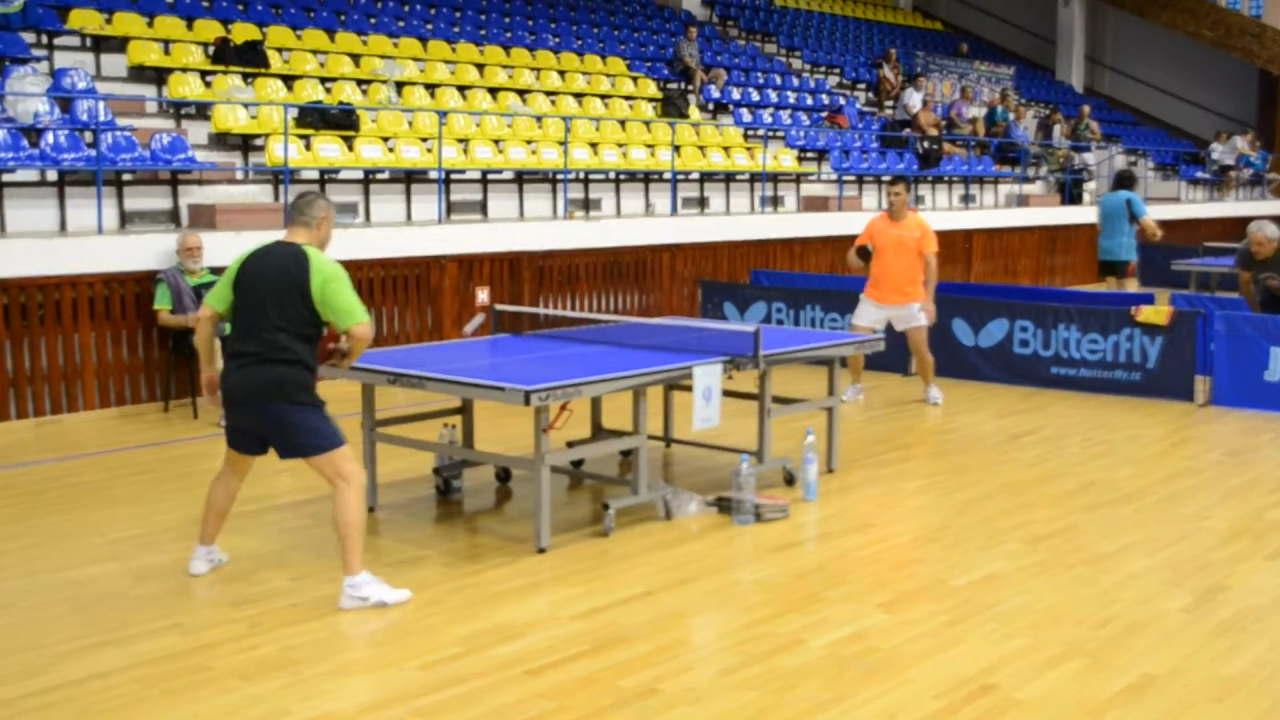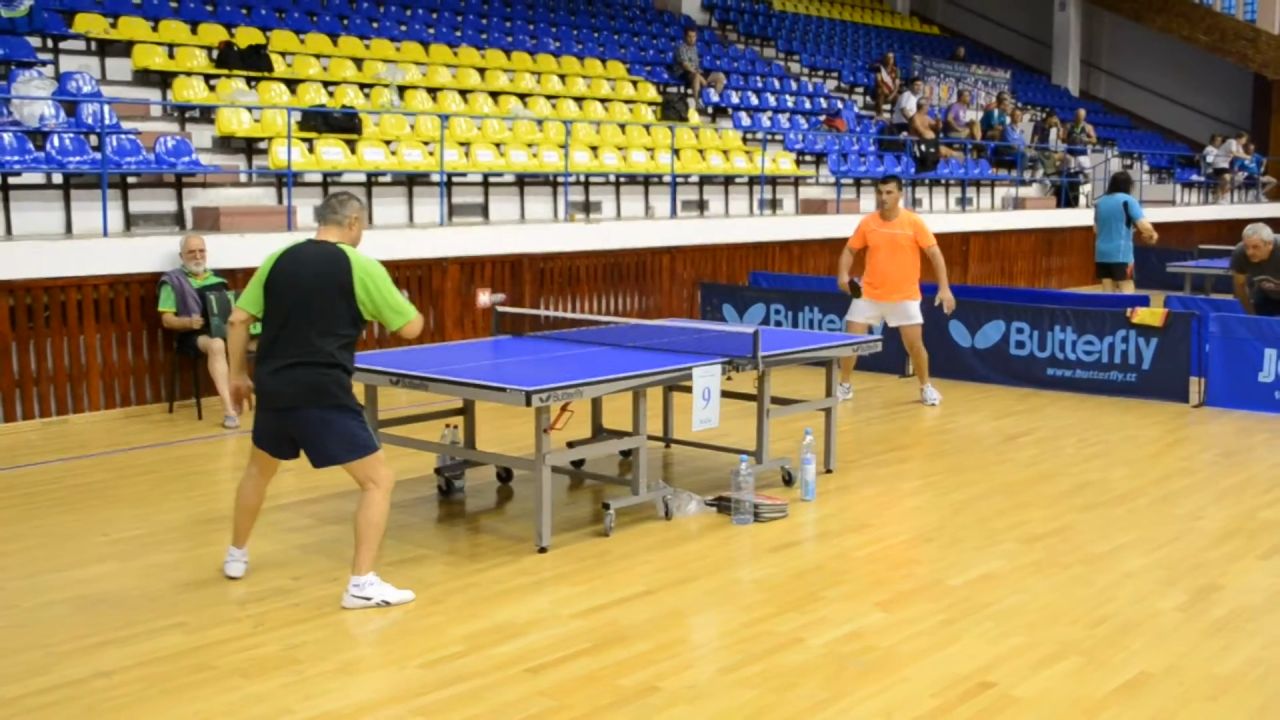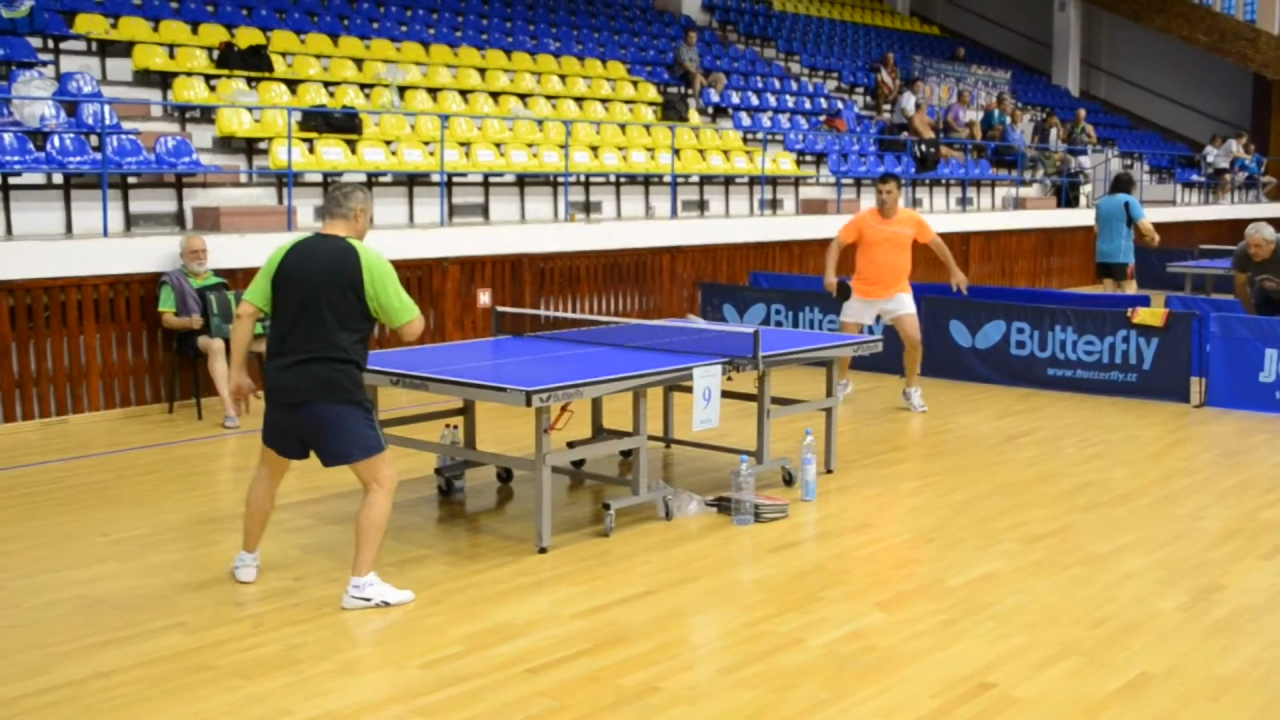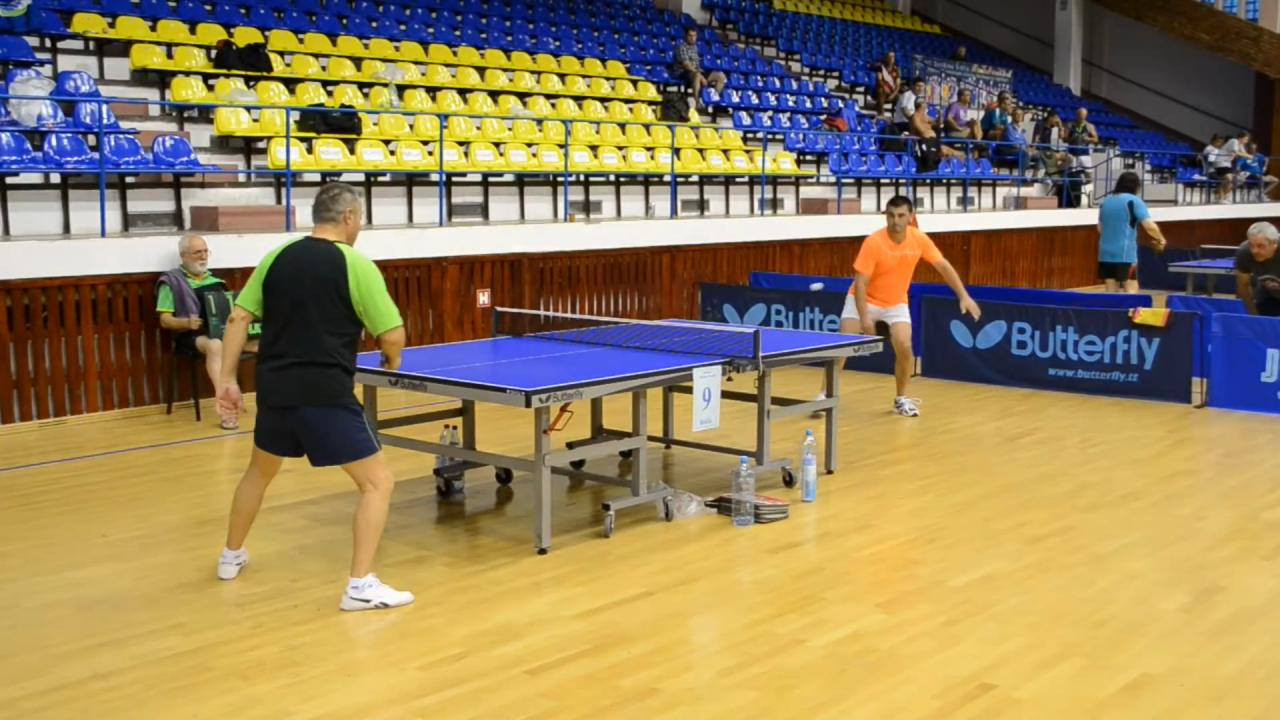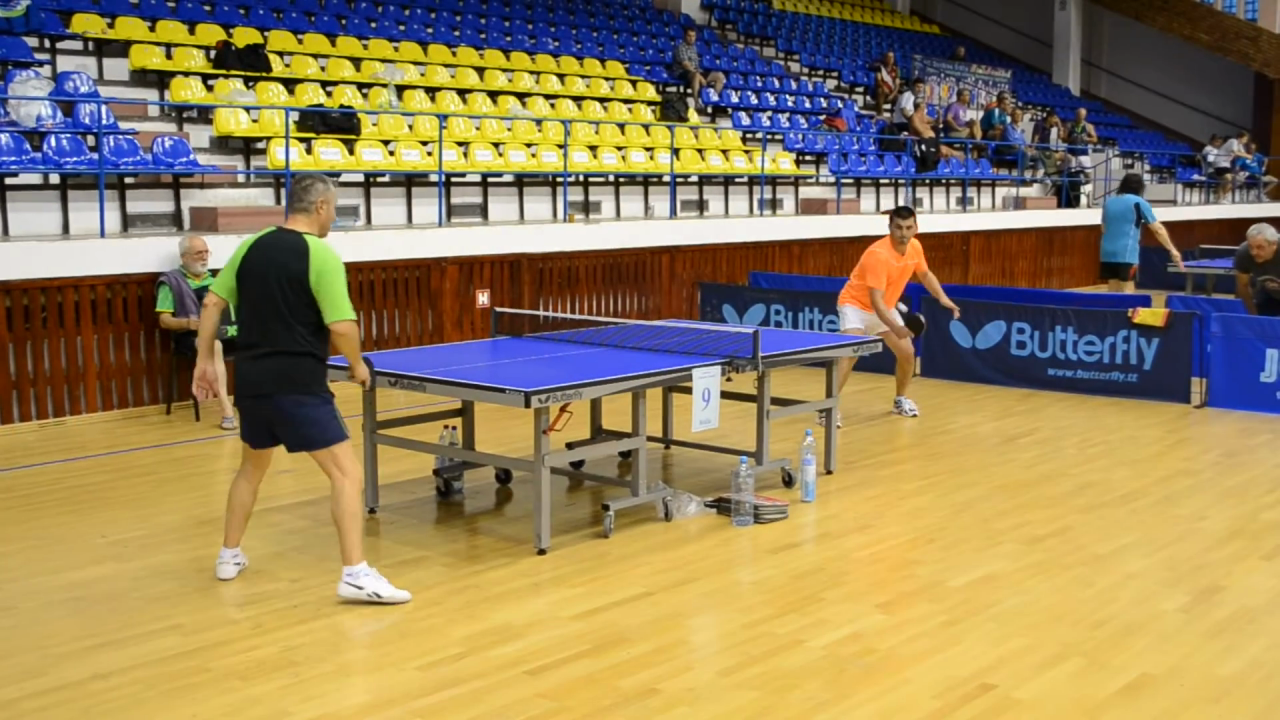
dt=0.2s
person 1, frame 1
left shoulder: (249, 259)
right shoulder: (323, 268)
left elbow: (205, 316)
right elbow: (361, 332)
left wrist: (208, 367)
right wrist: (353, 351)
left hip: (240, 390)
right hip: (287, 393)
left knee: (233, 470)
right knee: (349, 478)
left ankle: (204, 554)
right ankle: (357, 583)
person 1, frame 2
left shoulder: (278, 260)
right shoulder: (361, 266)
left elbow: (238, 320)
right elbow: (411, 327)
left wrist: (237, 373)
right wrist: (397, 309)
left hip: (273, 392)
right hip: (324, 397)
left knee: (258, 470)
right knee: (378, 480)
left ankle: (236, 555)
right ankle: (361, 583)
person 1, frame 3
left shoulder: (286, 254)
right shoulder: (368, 261)
left elbow: (245, 313)
right elbow: (412, 330)
left wrist: (238, 371)
right wrist: (395, 313)
left hip: (283, 388)
right hip: (335, 392)
left knee: (269, 471)
right knee: (382, 481)
left ankle: (246, 560)
right ankle: (362, 584)
person 1, frame 4
left shoulder: (278, 257)
right shoulder: (356, 265)
left elbow: (238, 318)
right elbow: (391, 335)
left wrist: (227, 377)
right wrist: (394, 358)
left hip: (275, 391)
right hip: (325, 396)
left knee: (259, 470)
right knee: (378, 482)
left ankle: (231, 556)
right ankle: (361, 585)
person 1, frame 5
left shoulder: (252, 247)
right shoulder: (322, 256)
left elbow: (212, 304)
right elbow: (341, 327)
left wrist: (204, 360)
right wrist: (358, 366)
left hip: (251, 382)
right hip: (299, 384)
left knee: (251, 467)
right knee: (346, 473)
left ankle: (230, 555)
right ankle: (357, 574)
person 2, frame 1
left shoulder: (921, 226)
right shoulder: (875, 224)
left elbow: (931, 263)
right elbow: (854, 251)
left wrist: (929, 298)
right wrist: (853, 260)
left hip: (910, 300)
right hip: (874, 298)
left knee: (920, 349)
left ankle: (930, 387)
right ankle: (855, 385)
person 2, frame 2
left shoulder: (914, 222)
right shoulder: (867, 223)
left elbow: (935, 254)
right elbow: (849, 250)
left wrist: (944, 287)
right wrist: (843, 275)
left hip: (904, 297)
right hip: (869, 295)
left knee: (915, 347)
left ankle: (926, 385)
right ankle: (844, 386)
person 2, frame 3
left shoulder: (913, 220)
right shoulder: (862, 220)
left elbow: (936, 243)
right elbow: (836, 244)
left wrist: (954, 271)
right wrist: (830, 274)
left hip: (897, 293)
right hip: (862, 293)
left knee: (914, 339)
left ankle: (911, 389)
right ankle: (842, 382)
person 2, frame 4
left shoulder: (920, 239)
right shoulder: (873, 242)
left elbow: (943, 266)
right elbow: (860, 283)
left wrist: (964, 296)
right wrist: (863, 318)
left hip: (895, 302)
right hip: (863, 299)
left knee: (905, 348)
left ankle: (901, 398)
person 2, frame 5
left shoulder: (915, 247)
right shoulder: (878, 254)
left elbow: (925, 273)
right elbow: (876, 299)
left wrist: (943, 298)
right wrist: (894, 327)
left hip: (885, 307)
right hip: (855, 303)
left knee: (907, 354)
left ankle: (900, 399)
person 3, frame 1
left shoulder: (212, 276)
right shoulder: (168, 278)
right elbow: (162, 317)
right wrist: (185, 320)
left hip: (222, 328)
right hip: (189, 333)
person 3, frame 2
left shoulder: (216, 278)
right shoulder: (172, 281)
left elbow: (231, 306)
right elbow: (167, 320)
right wrist: (189, 322)
right hip: (194, 334)
right knee: (216, 345)
right ankle: (230, 410)
person 3, frame 3
left shoulder: (216, 278)
right shoulder: (173, 281)
right elbow: (166, 320)
right wrist: (189, 322)
right hip: (194, 334)
left knee: (266, 341)
right knee: (216, 345)
right ankle: (230, 410)
person 3, frame 4
left shoulder: (214, 278)
right shoulder: (171, 281)
right elbow: (164, 320)
right wrist: (187, 322)
right hip: (193, 335)
right knee: (214, 345)
right ankle: (227, 412)
person 3, frame 5
left shoulder: (214, 277)
right shoulder: (171, 281)
right elbow: (164, 320)
right wrist: (187, 323)
left hip: (225, 332)
right hip: (192, 335)
right knee: (214, 345)
right ankle: (227, 411)
